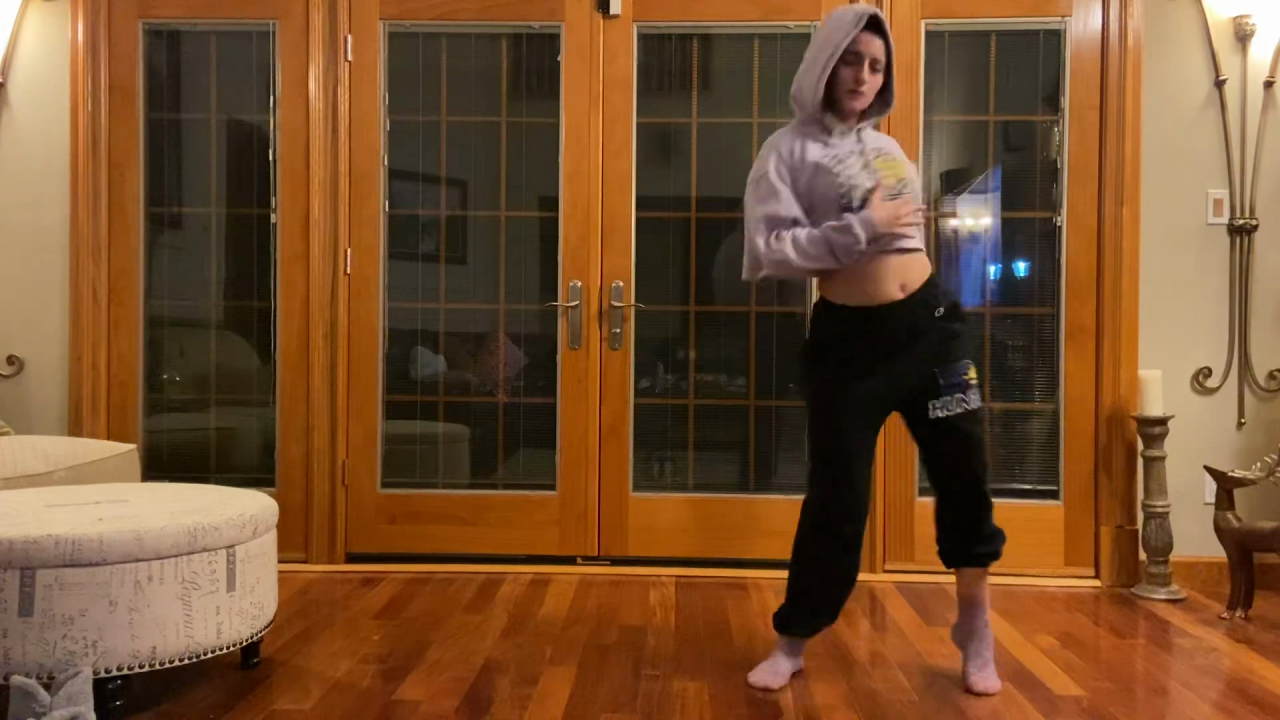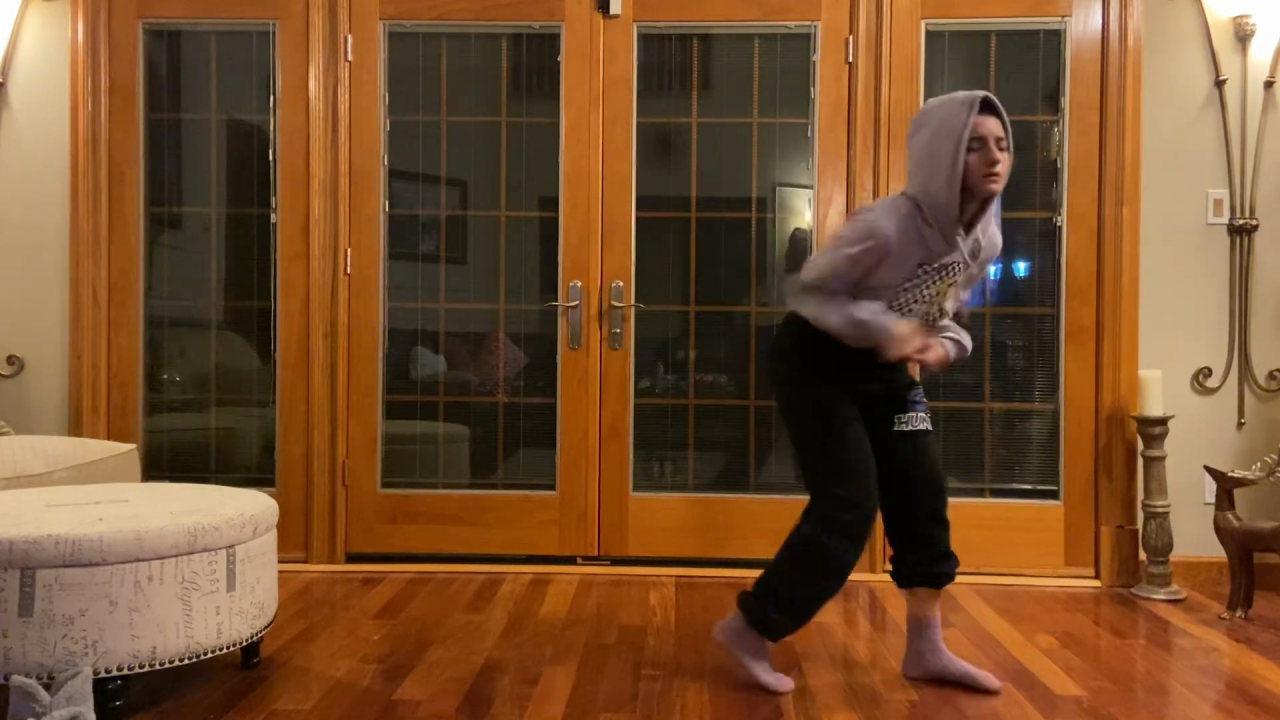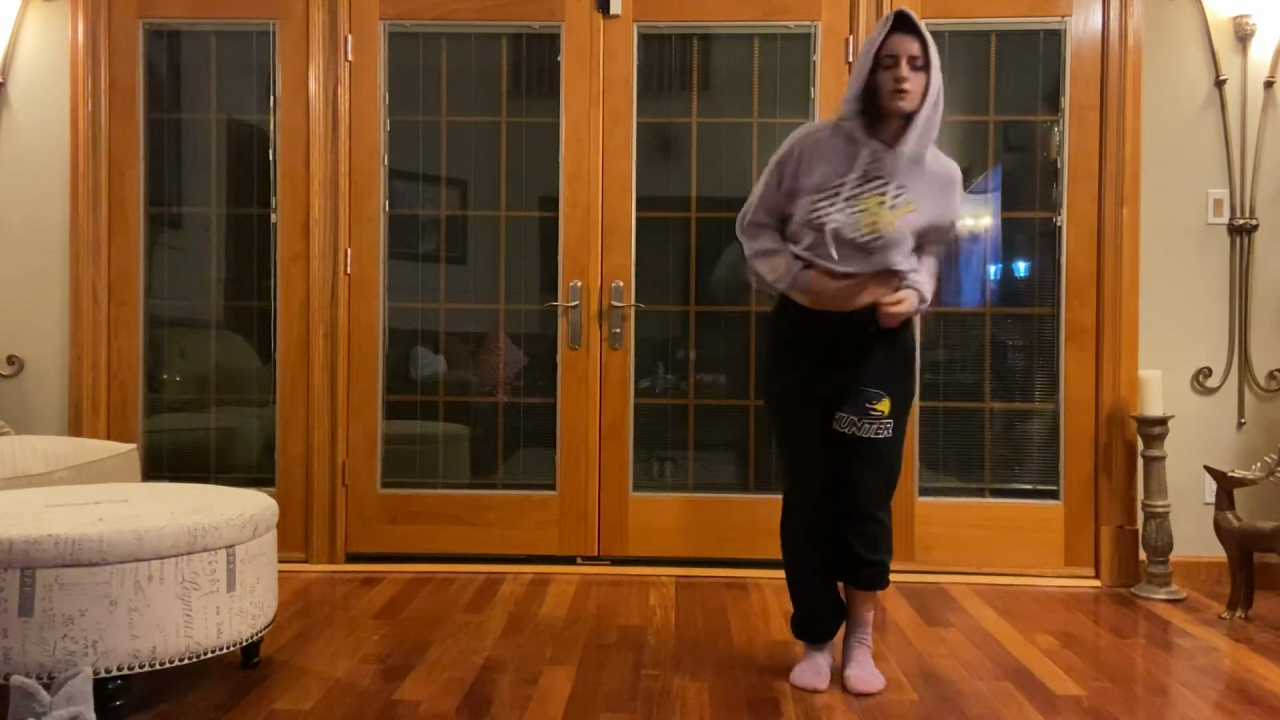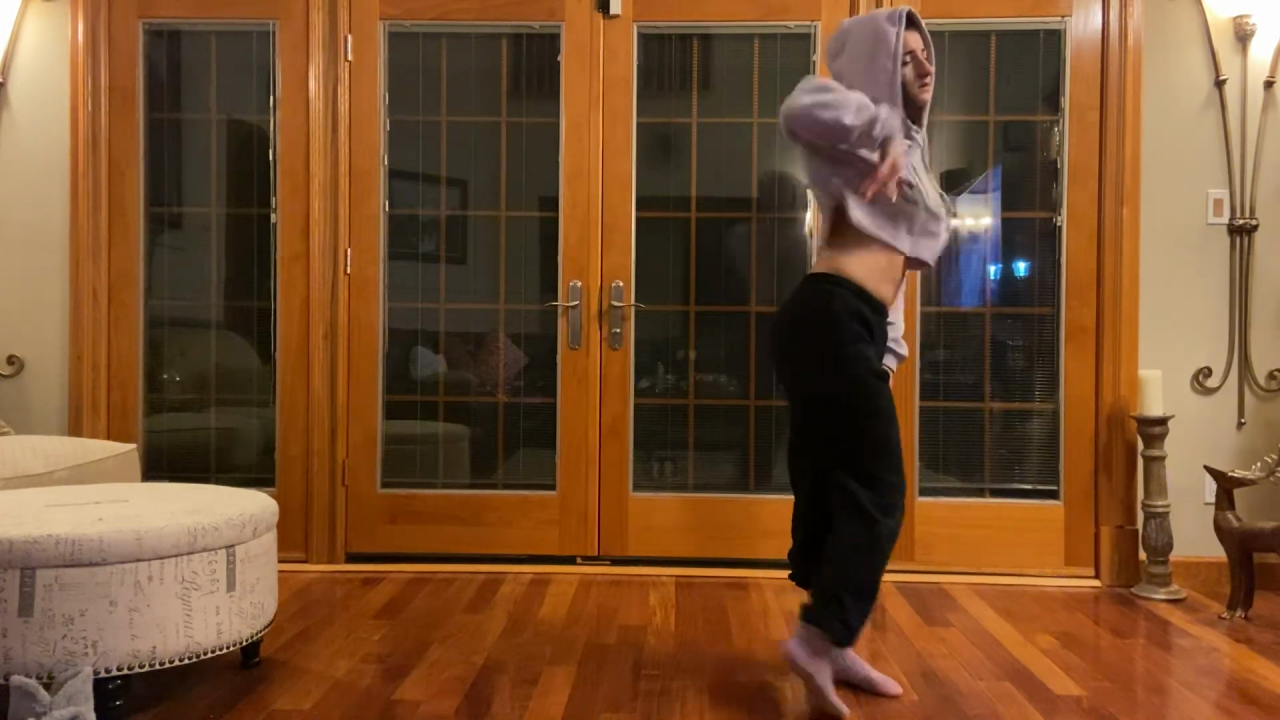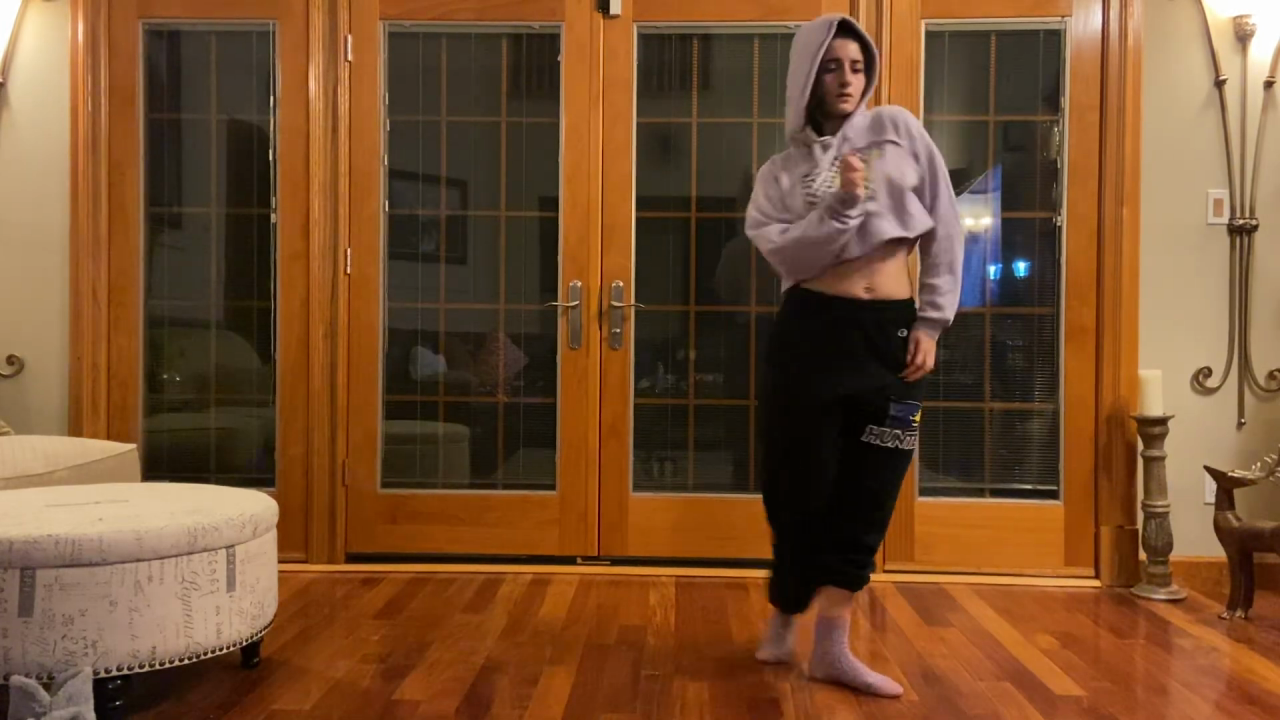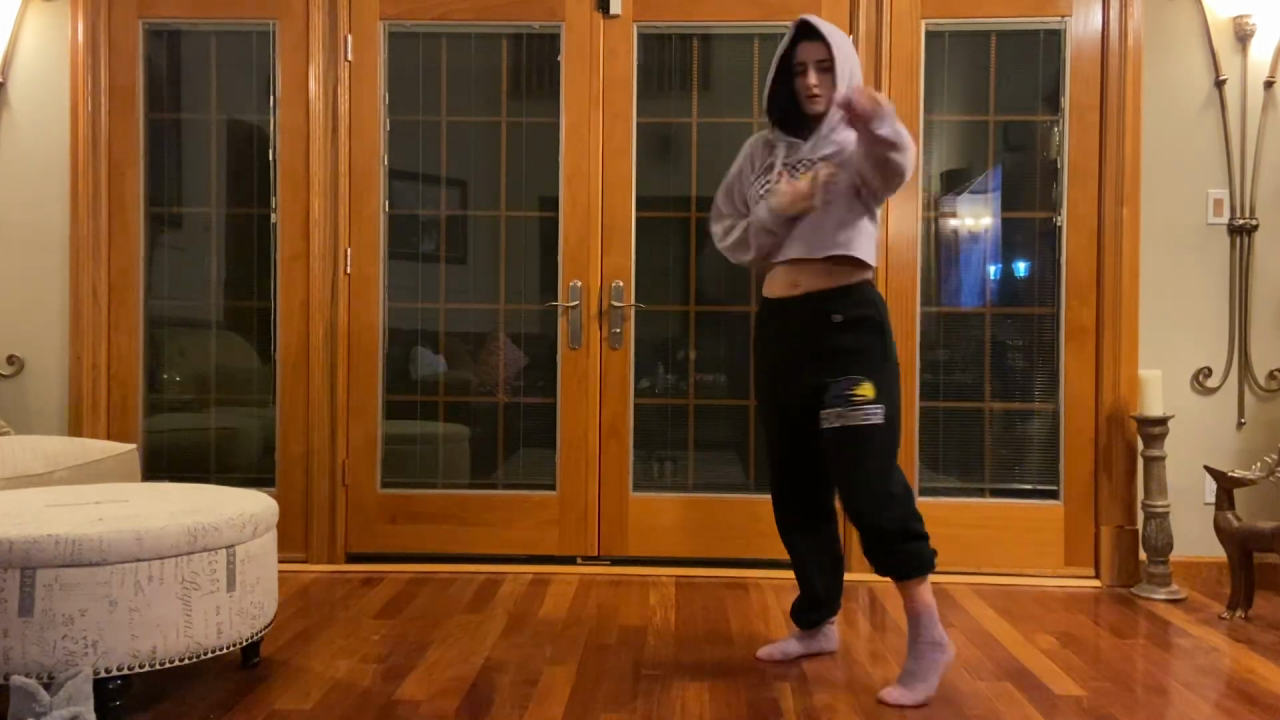
dt=0.7s
person 1, frame 1
left shoulder: (881, 146)
right shoulder: (787, 151)
right elbow: (773, 247)
right wrist: (863, 228)
left hip: (926, 324)
right hip: (849, 340)
left knee: (964, 477)
right knee: (840, 498)
left ankle: (975, 634)
right ankle: (792, 641)
person 1, frame 2
left shoulder: (985, 238)
right shoulder: (886, 226)
right elbow: (809, 292)
left wrist: (945, 341)
right wrist: (884, 326)
left hip: (880, 366)
right hip: (817, 359)
left knee: (921, 490)
right knee: (848, 501)
left ankle: (925, 648)
right ankle: (750, 627)
person 1, frame 3
left shoulder: (939, 173)
right shoulder: (814, 145)
right elbow: (755, 225)
left wrist: (911, 291)
right wrist: (795, 281)
left hip: (879, 343)
right hip: (804, 334)
left knee: (864, 496)
right knee: (807, 493)
left ankle: (859, 643)
right ankle: (816, 639)
person 1, frame 4
left shoulder: (906, 151)
right shoulder: (873, 136)
right elbow: (802, 108)
left wrist: (889, 354)
right wrist: (885, 136)
left hip: (852, 328)
right hip: (831, 321)
left knee: (832, 489)
right knee: (876, 488)
left ankle: (832, 646)
right ankle: (820, 636)
person 1, frame 5
left shoulder: (897, 130)
right shoulder: (780, 171)
left elbow: (943, 231)
right elbow: (785, 252)
left wrist: (932, 319)
right wrist: (841, 197)
left hip: (890, 333)
right hip: (810, 330)
left knee: (865, 495)
right knee: (797, 487)
left ankle: (831, 646)
right ankle: (787, 607)
person 1, frame 6
left shoulder: (855, 143)
right shoulder: (761, 149)
left elbow: (894, 163)
right elbow: (730, 239)
left wrist: (881, 125)
right wrist: (777, 210)
left hip: (847, 318)
right hip: (779, 326)
left knee: (868, 474)
right knee: (795, 486)
left ankle: (927, 635)
right ankle: (817, 623)
